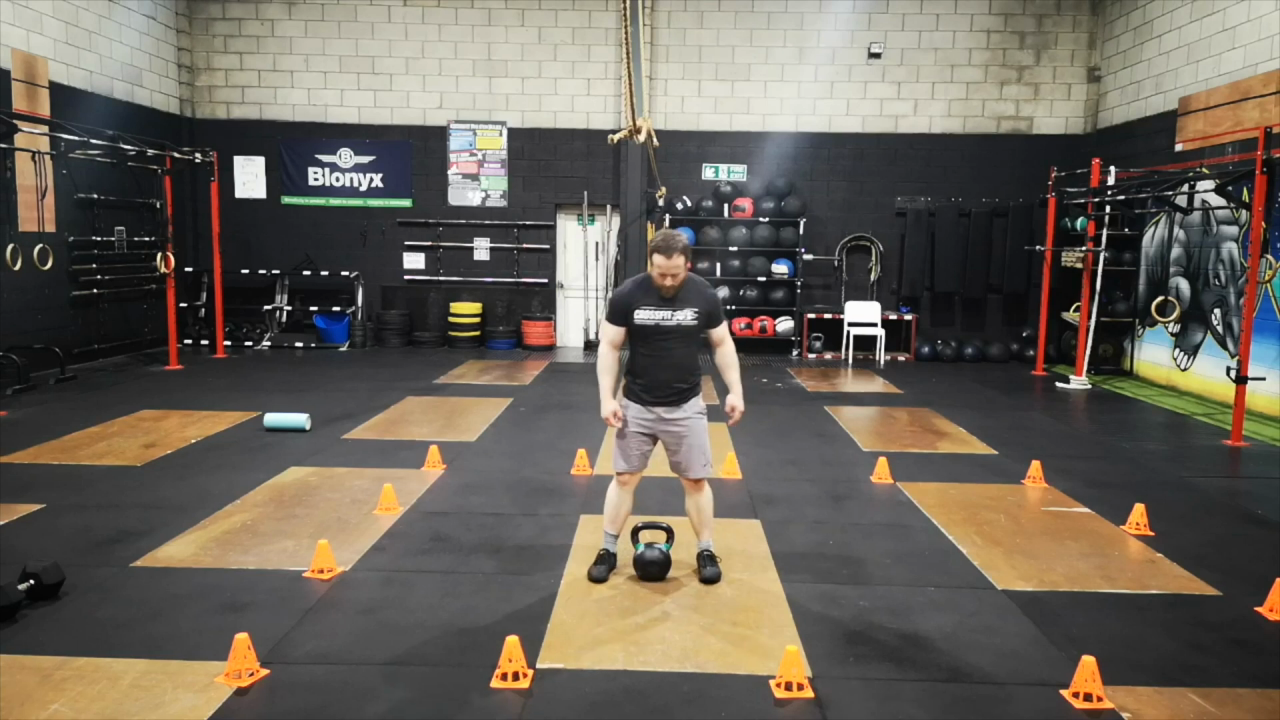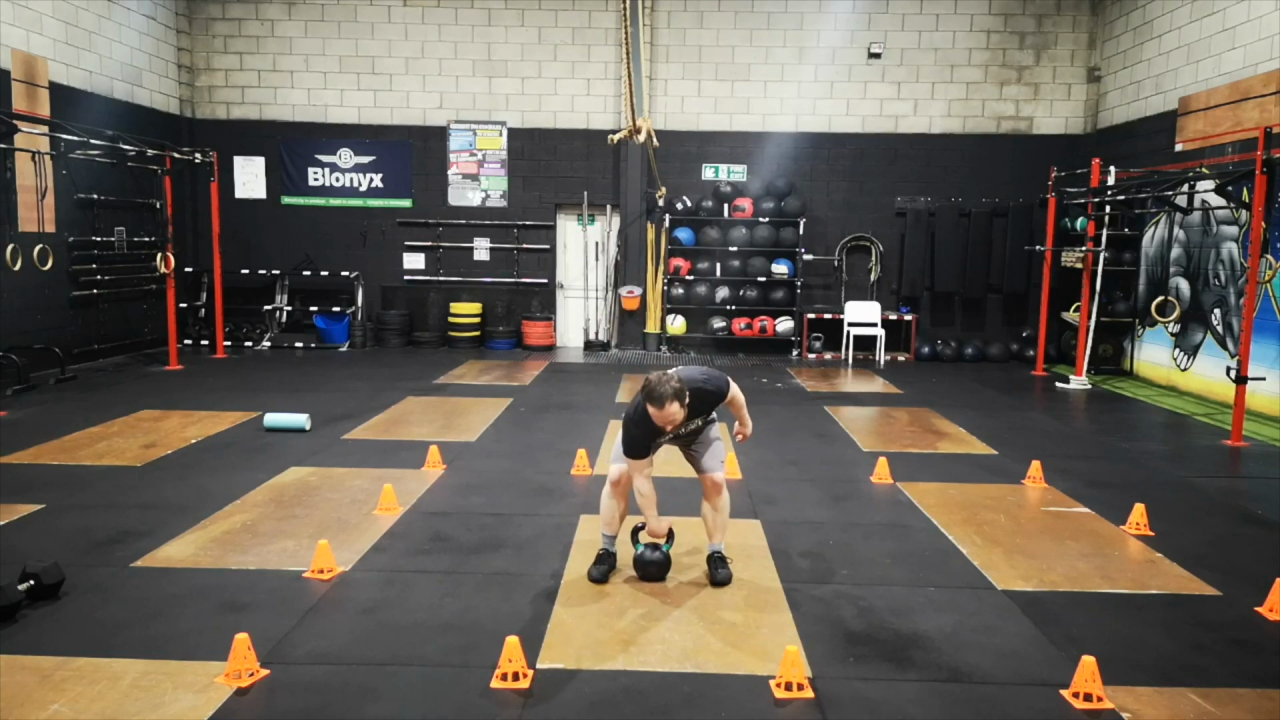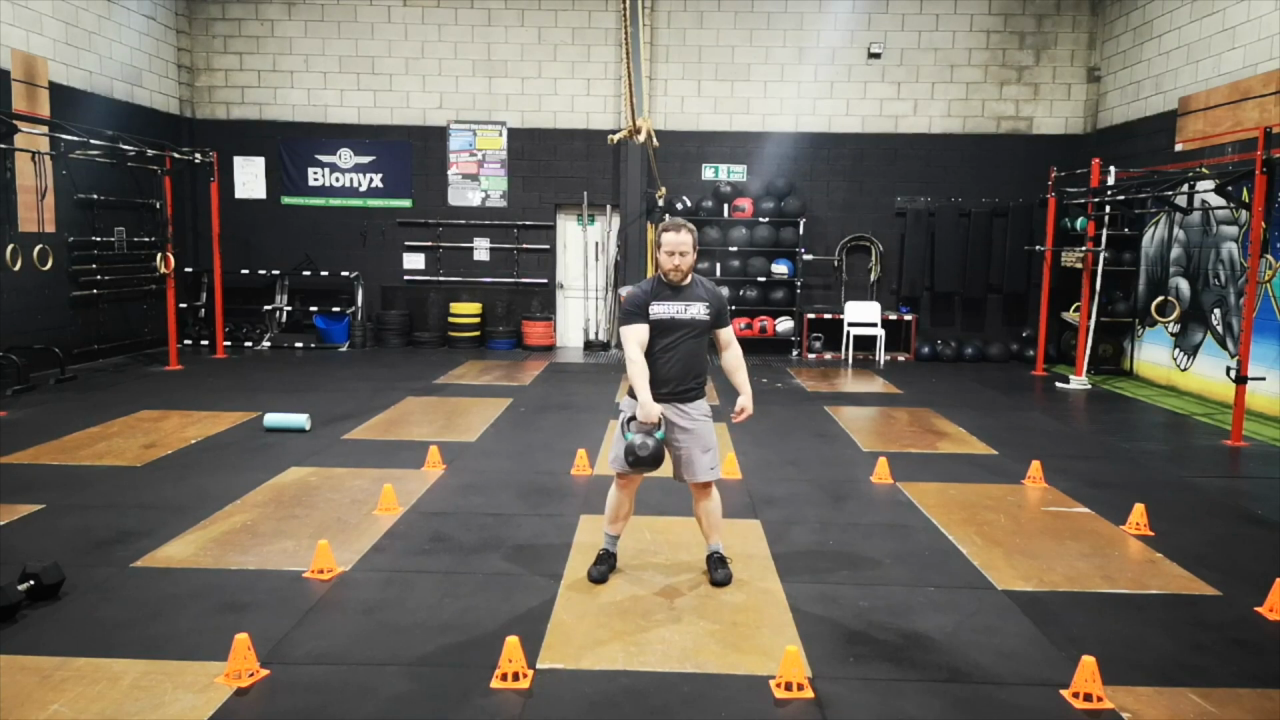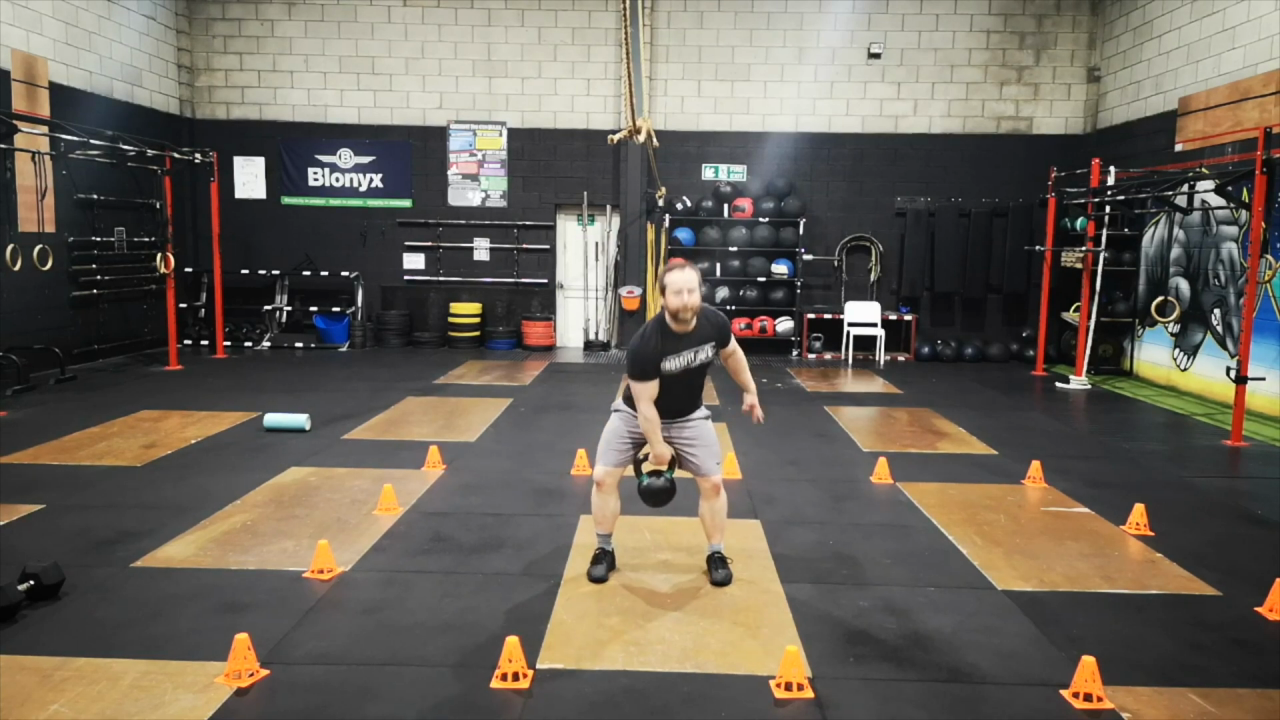
dt=1s
person 1, frame 1
left shoulder: (704, 295)
right shoulder: (628, 295)
left elbow: (722, 345)
right elbow: (609, 347)
left wrist: (735, 391)
right wrist: (607, 397)
left hip: (686, 406)
right hip: (636, 406)
left knee: (696, 480)
right knee: (625, 478)
left ankle: (706, 552)
right ankle: (608, 550)
person 1, frame 2
left shoulder: (708, 385)
right shoulder: (636, 420)
left elbow: (733, 393)
right elbow: (642, 478)
left wrist: (744, 421)
right wrist: (653, 522)
left hip: (699, 426)
left knee: (715, 480)
right knee: (617, 477)
left ankle: (716, 554)
right ankle: (607, 551)
person 1, frame 3
left shoulder: (710, 295)
right shoulder: (640, 296)
left elbow: (728, 348)
right elbow: (634, 352)
left wrist: (745, 392)
right wrist: (645, 401)
left hip: (692, 407)
right hip: (643, 404)
left knee: (703, 483)
right knee: (626, 479)
left ankle: (715, 554)
right ankle: (608, 552)
person 1, frame 4
left shoulder: (714, 321)
right shoulder: (646, 342)
left elbow: (732, 353)
right elbow: (645, 403)
left wrist: (751, 392)
right wrist: (658, 446)
left hip: (689, 415)
right hip: (637, 416)
left knee: (713, 483)
right knee: (604, 479)
left ankle: (716, 555)
right ankle: (604, 552)
